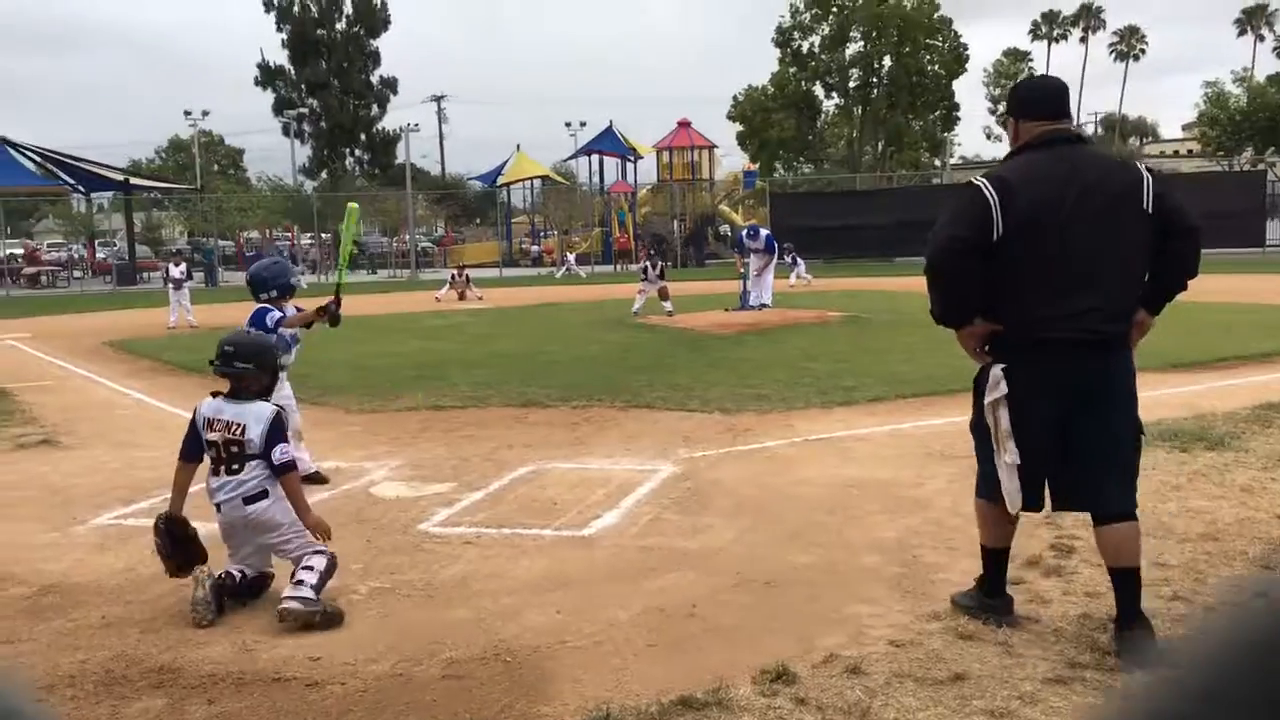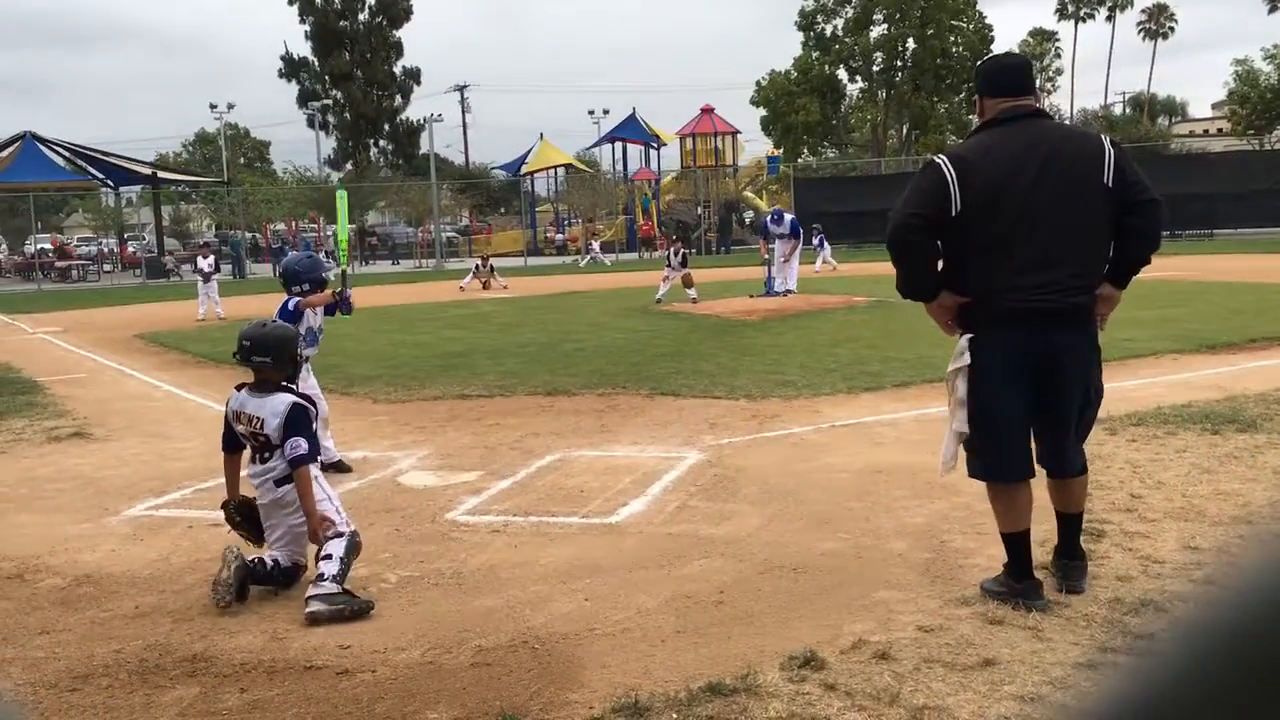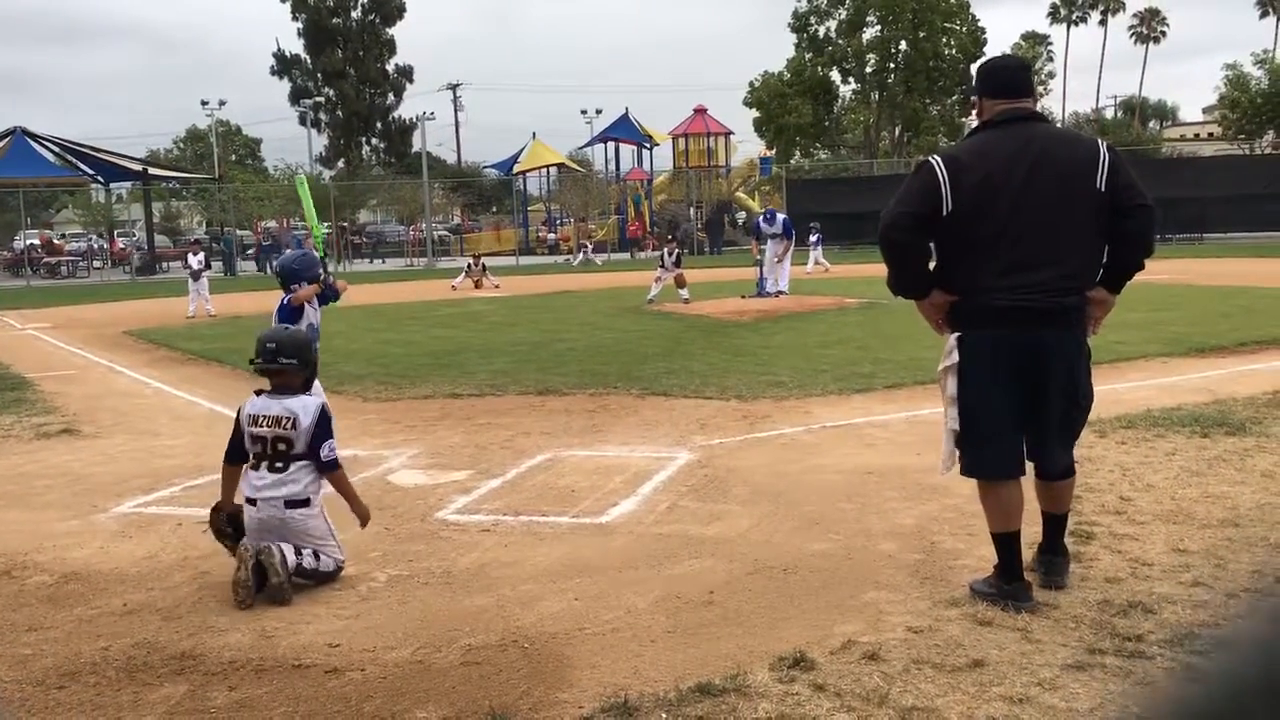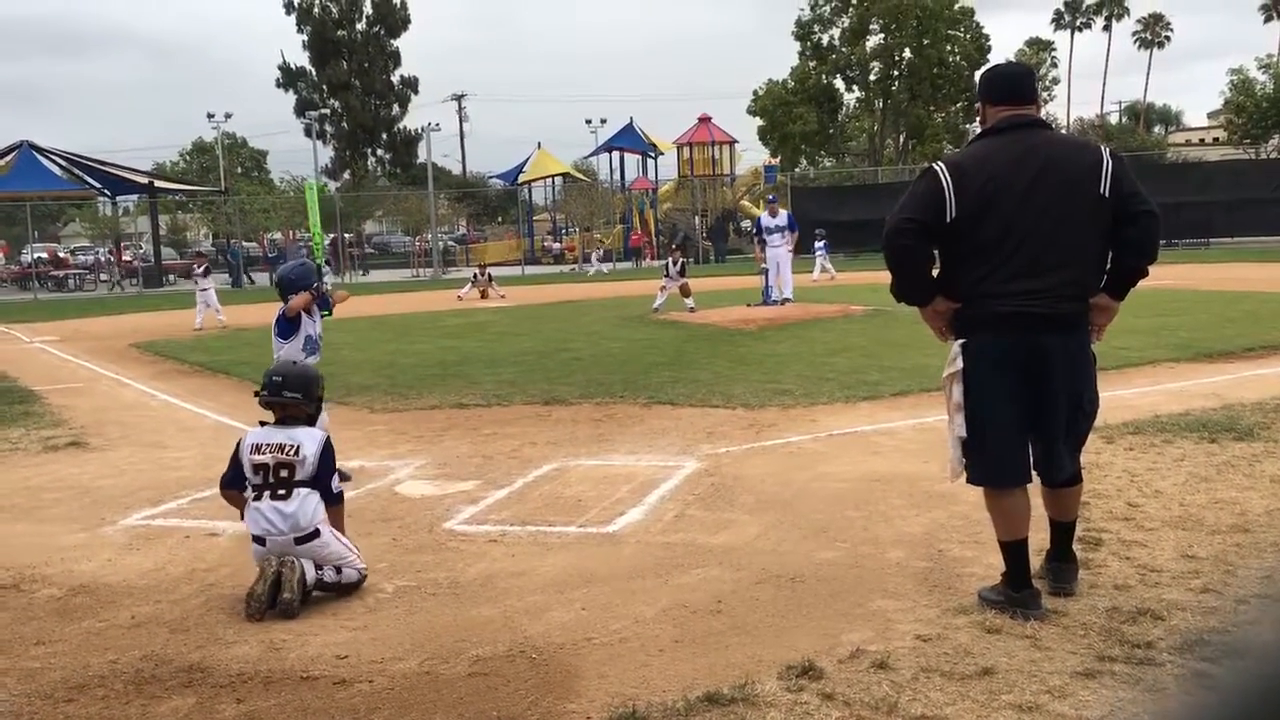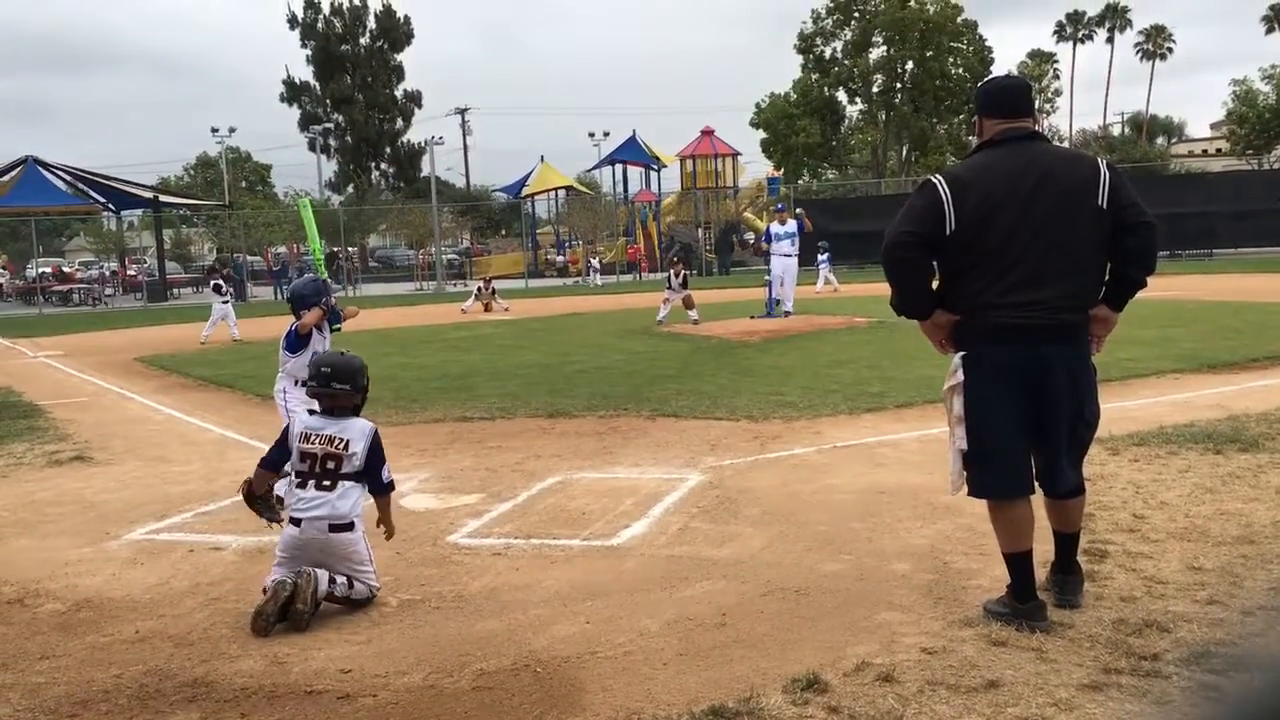
dt=0.7s
person 1, frame 1
left shoulder: (995, 187)
right shoulder: (1132, 176)
left elbow: (947, 257)
right elbow: (1183, 240)
left wrist: (963, 319)
right wrist: (1145, 307)
left hip: (1022, 359)
right hip: (1107, 359)
left knee: (1002, 476)
right knee: (1113, 492)
left ankle: (992, 593)
right ankle: (1132, 621)
person 1, frame 2
left shoulder: (958, 164)
right shoulder: (1095, 150)
left elbow: (905, 231)
right elbow: (1146, 212)
left wrist: (930, 293)
right wrist: (1114, 280)
left hip: (995, 332)
right hip: (1073, 327)
left knee: (1004, 457)
right knee: (1066, 448)
left ankle: (1021, 577)
right ankle: (1071, 559)
person 1, frame 3
left shoulder: (952, 165)
right shoulder: (1092, 155)
left elbow: (897, 230)
right elbow: (1139, 218)
left wrist: (922, 291)
right wrist: (1109, 285)
left hip: (984, 331)
right hip: (1063, 327)
left knee: (994, 456)
right knee: (1055, 449)
left ankle: (1010, 578)
right ankle: (1053, 556)
person 1, frame 4
left shoulder: (955, 171)
right shoulder: (1095, 160)
left elbow: (901, 236)
right elbow: (1143, 223)
left wrist: (927, 298)
right wrist: (1112, 291)
left hip: (988, 338)
right hip: (1066, 333)
left knee: (1001, 465)
right knee: (1061, 457)
left ankle: (1019, 586)
right ankle: (1062, 562)
person 1, frame 5
left shoulder: (953, 184)
right shoulder: (1092, 172)
left elbow: (900, 249)
right elbow: (1141, 234)
left wrist: (925, 310)
right wrist: (1111, 302)
left hip: (989, 350)
right hip: (1067, 344)
left knee: (1004, 478)
right knee: (1064, 468)
left ankle: (1024, 598)
right ankle: (1067, 573)
person 2, frame 1
left shoulder: (204, 410)
right shoulder: (268, 415)
left elbow: (186, 463)
right elbow: (284, 470)
left wrist: (174, 514)
right wrist: (306, 515)
left hip: (227, 510)
right hip: (266, 503)
left knee: (254, 576)
right knee: (319, 554)
left ankle: (217, 585)
right ankle: (299, 597)
person 2, frame 2
left shoulder: (236, 401)
right shoulder: (292, 406)
left elbow: (231, 454)
right elbow: (300, 464)
left wrist: (233, 499)
right wrist: (312, 514)
left hip: (266, 493)
right hip: (295, 486)
left knee: (287, 563)
right knee: (343, 536)
left ankle: (243, 568)
right ankle: (324, 592)
person 2, frame 3
left shoulder: (248, 409)
right shoulder: (313, 409)
left elbow: (232, 463)
right elbow: (329, 467)
left wrist: (226, 505)
right wrist: (356, 504)
left hip: (256, 508)
right hip: (298, 508)
left knee: (263, 561)
right knee: (332, 563)
left ankle: (256, 562)
right ankle: (287, 559)
person 2, frame 4
left shoulder: (249, 439)
right shoulder: (317, 440)
left elbow: (228, 490)
right elbow: (333, 499)
right wrist: (340, 538)
left hip: (263, 542)
right hip: (307, 536)
left knee: (275, 568)
right knee: (355, 572)
left ankle: (274, 578)
right ankle: (304, 574)
person 2, frame 5
left shoulder: (297, 426)
right shoulder: (365, 431)
left elbow: (266, 471)
right elbow: (381, 487)
left wrist: (256, 494)
right wrist: (385, 518)
left hip: (298, 527)
right hip: (342, 530)
left knee: (276, 579)
right knee: (366, 589)
left ankle: (281, 590)
right ankle: (318, 583)
person 3, frame 1
left shoulder: (289, 308)
right shoulder: (262, 313)
left elbow: (309, 319)
right elbow: (288, 323)
left wrist: (328, 311)
right wrist: (319, 312)
left hip: (280, 378)
left knee: (293, 423)
left ankle: (304, 468)
person 3, frame 2
left shoulder: (318, 302)
right shoulder: (291, 305)
left elbow: (344, 303)
right elbow: (308, 302)
left wrist: (345, 300)
right wrist: (336, 296)
left hip: (304, 368)
left knee: (321, 412)
left ankle: (328, 456)
person 3, frame 3
left shoulder: (313, 299)
right shoulder: (289, 304)
left elbow: (341, 285)
right elbow: (298, 296)
left wrist: (332, 287)
right wrist: (321, 285)
person 3, frame 4
left shoulder: (314, 307)
right shoulder: (288, 315)
left elbow: (343, 295)
right elbow: (293, 306)
left wrist: (325, 296)
right wrist: (314, 293)
left knee: (320, 424)
person 3, frame 5
left shoulder: (325, 323)
right shoulder: (297, 331)
left elbow: (354, 311)
right elbow: (305, 323)
left wrist: (335, 311)
right wrist: (324, 306)
left hip: (309, 391)
right hip: (291, 391)
right ankle: (283, 494)
